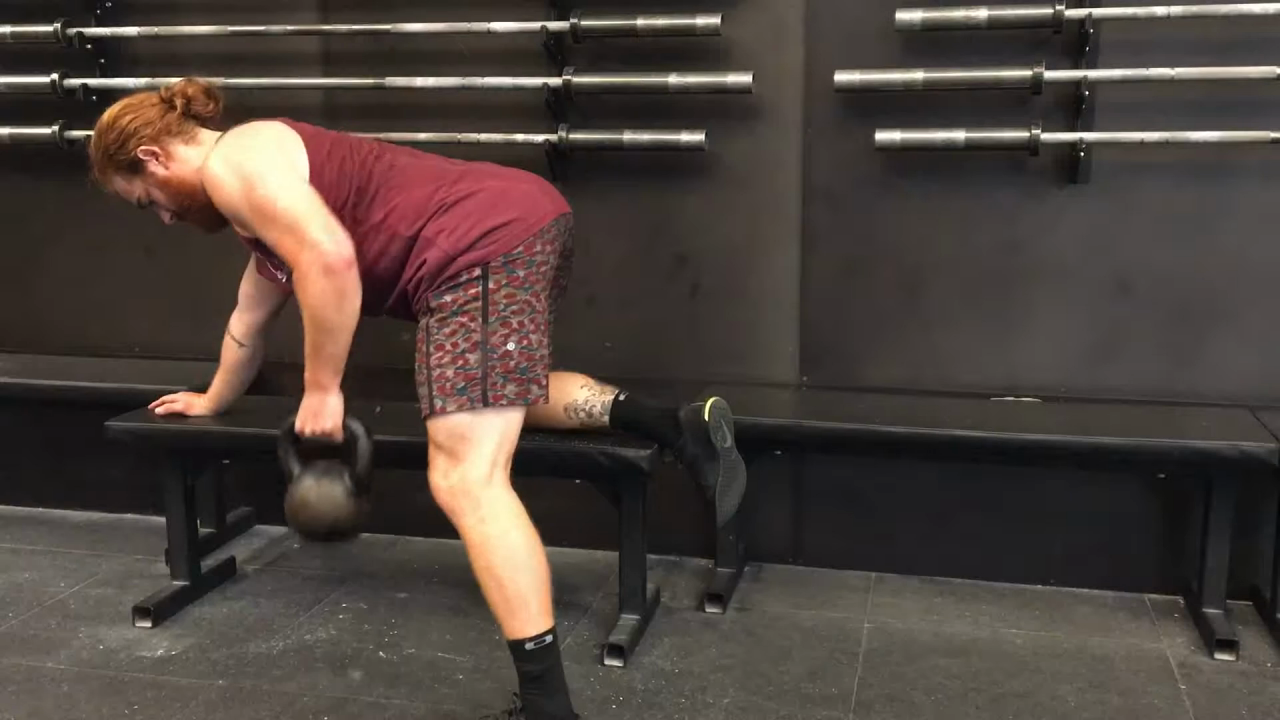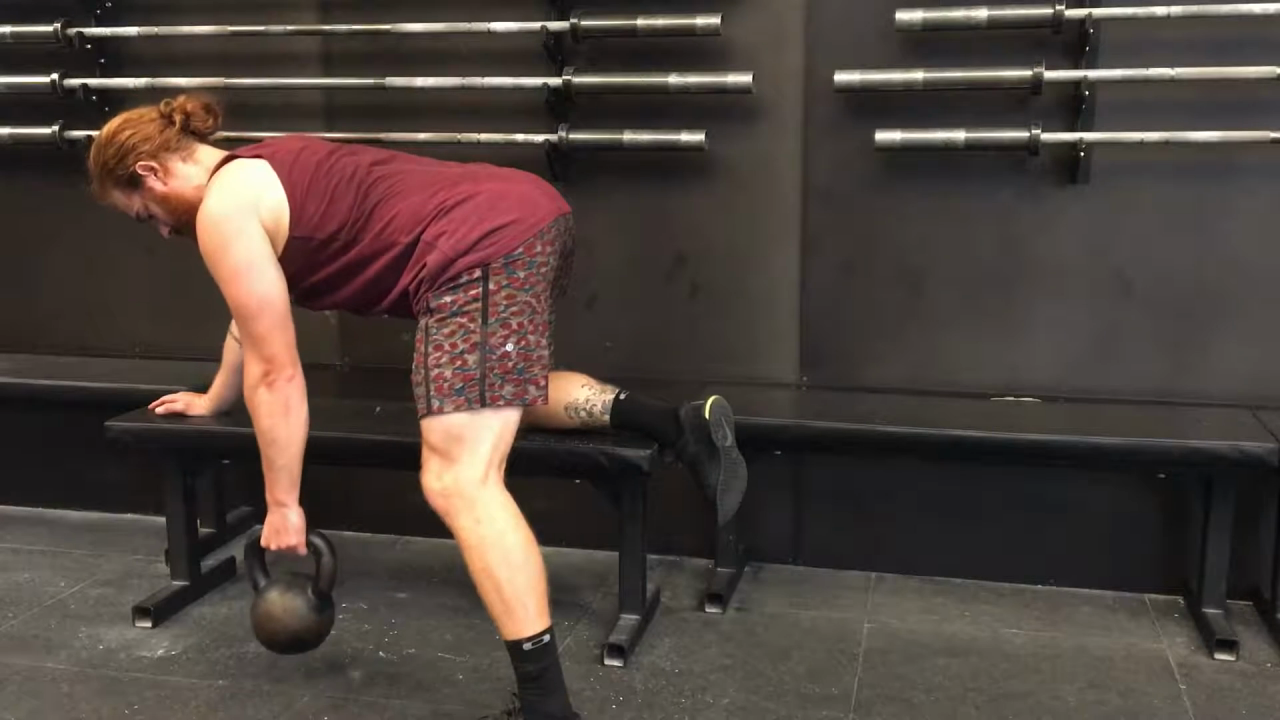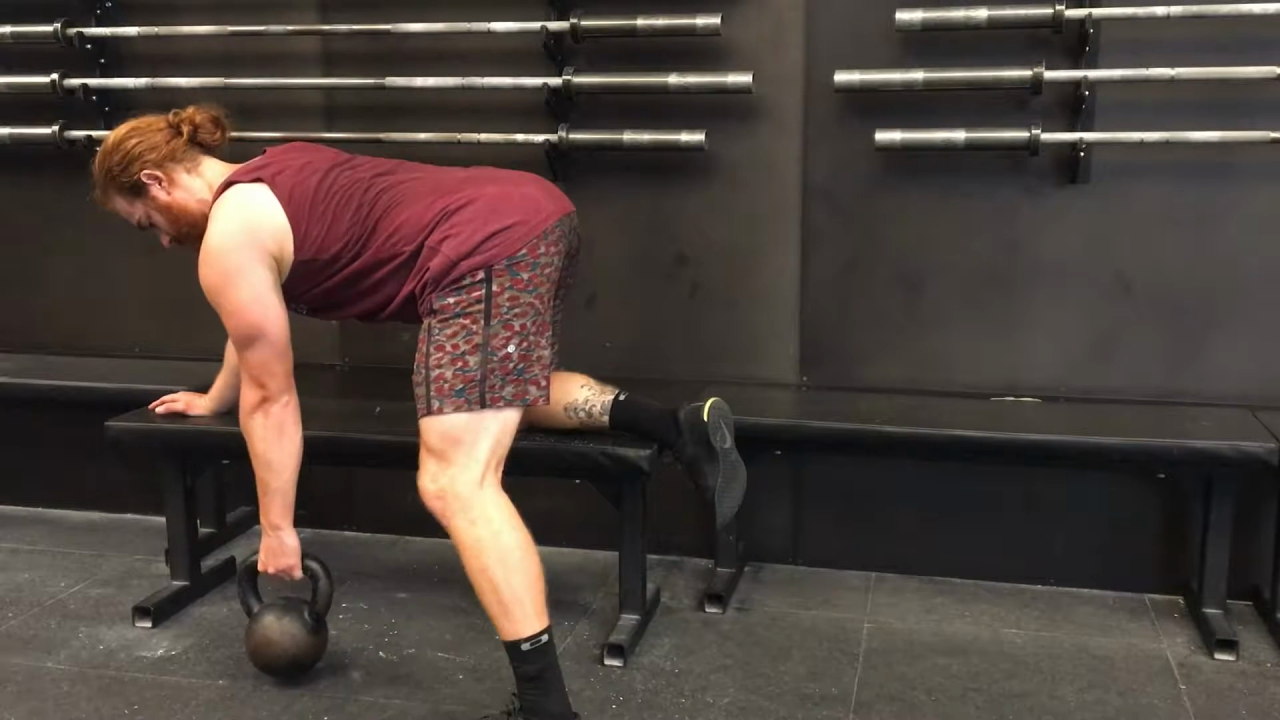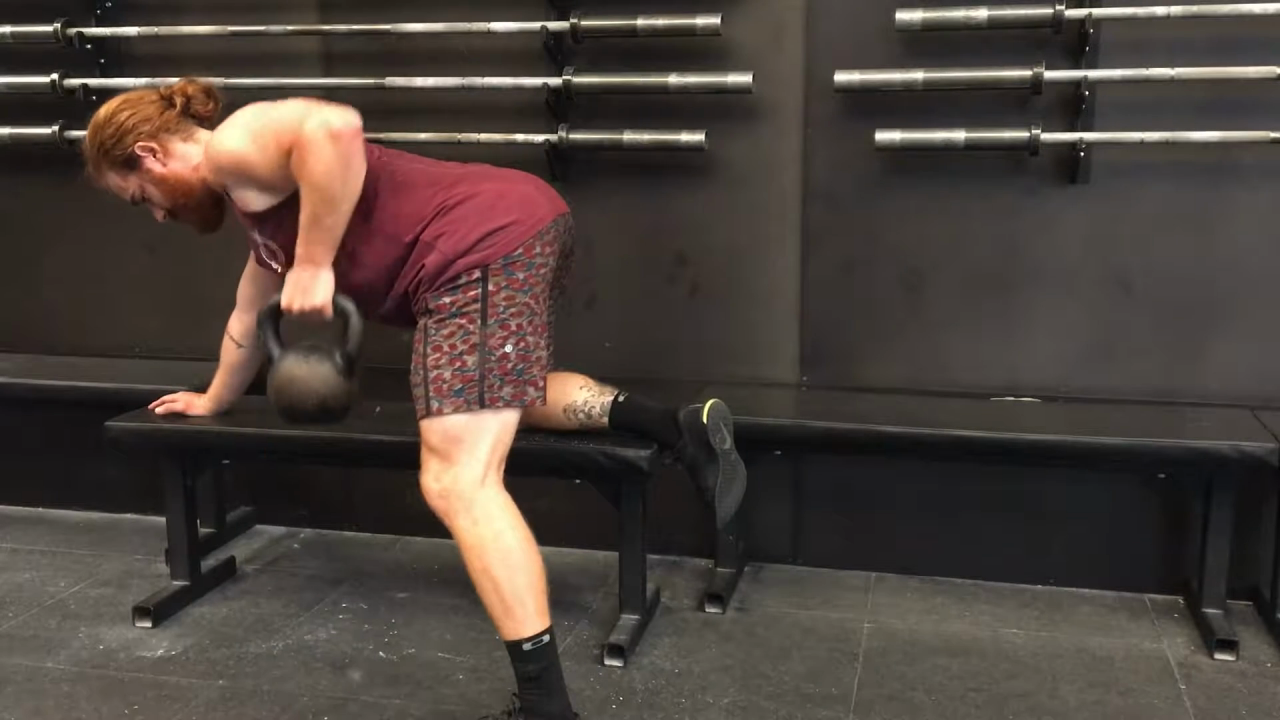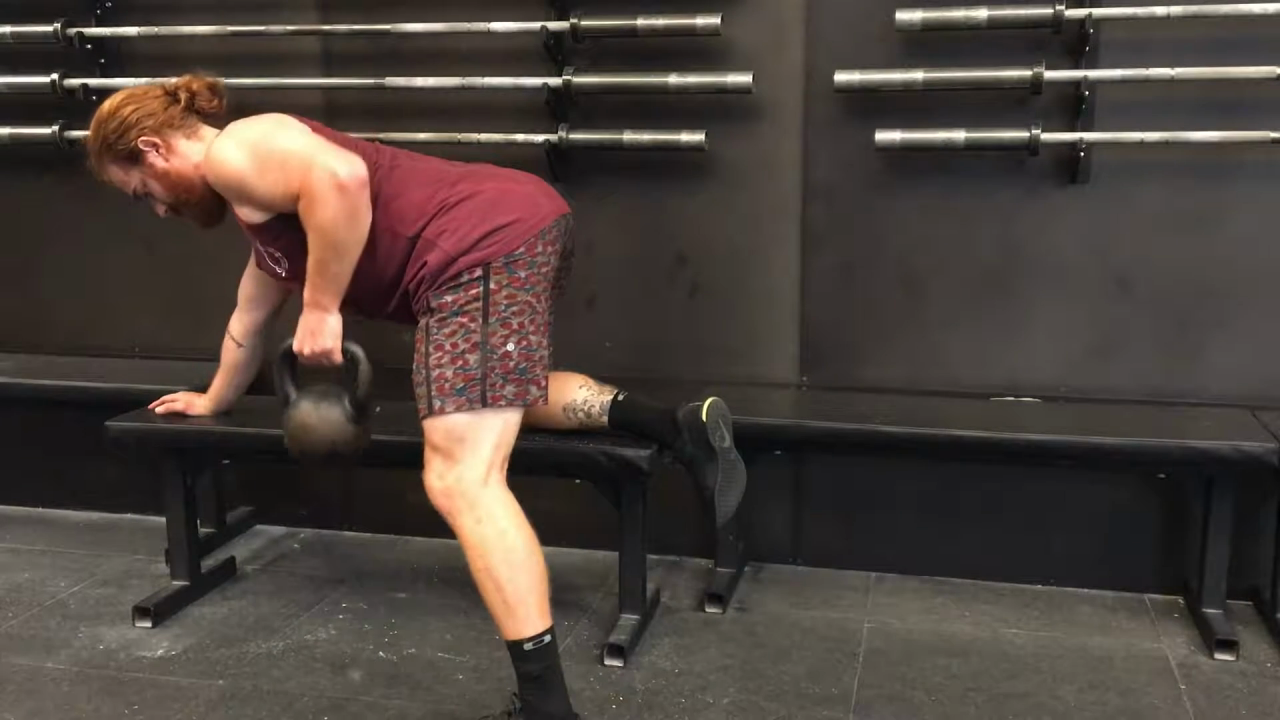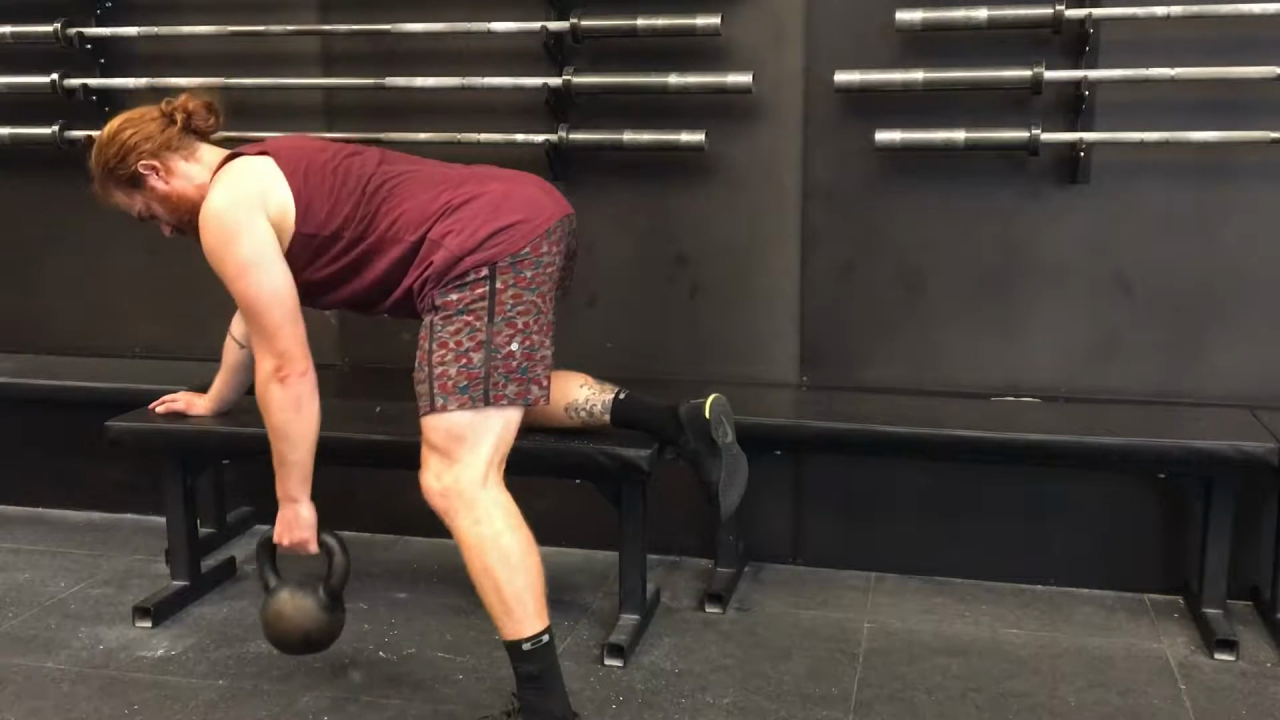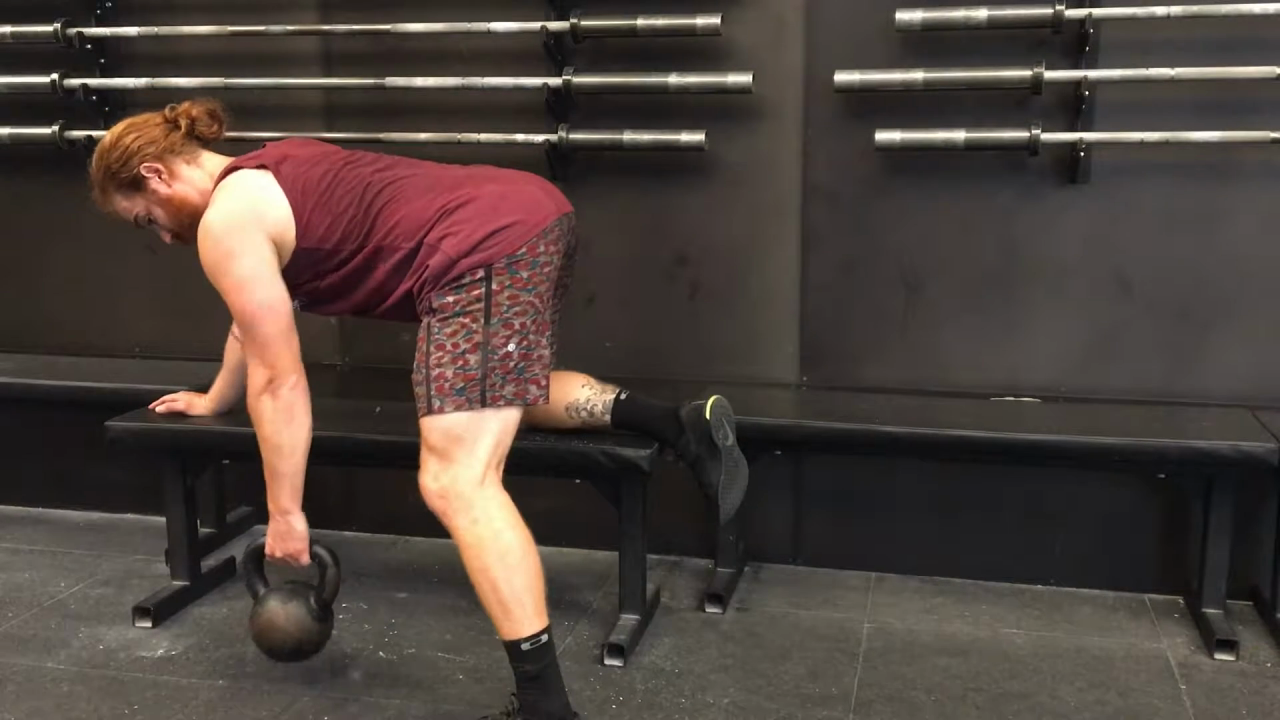
dt=0.7s
person 1, frame 1
left shoulder: (233, 163)
right shoulder: (260, 173)
left elbow: (331, 264)
right elbow: (253, 314)
left wrist: (321, 392)
right wrist: (213, 400)
left hip: (482, 246)
right hip: (526, 214)
left knee: (467, 483)
right knee: (496, 393)
right ankle: (681, 427)
person 1, frame 2
left shoulder: (224, 210)
right shoulder: (262, 172)
left elbow: (276, 371)
right elbow: (256, 322)
left wrist: (282, 506)
right wrist: (212, 400)
left hip: (481, 249)
right hip: (527, 210)
left knee: (460, 484)
right knee: (500, 392)
right ankle: (681, 424)
person 1, frame 3
left shoulder: (229, 237)
right shoulder: (269, 180)
left elbow: (271, 396)
right elbow: (258, 330)
left wrist: (277, 530)
right wrist: (212, 400)
left hip: (486, 250)
right hip: (532, 211)
left knee: (455, 485)
right knee: (499, 394)
right ankle: (681, 426)
person 1, frame 4
left shoulder: (236, 144)
right shoulder: (259, 183)
left elbow: (336, 128)
right elbow: (251, 314)
left wrist: (313, 269)
right wrist: (214, 399)
left hip: (482, 247)
right hip: (522, 217)
left knee: (459, 485)
right knee: (498, 392)
right ankle: (681, 428)
person 1, frame 5
left shoulder: (234, 153)
right shoulder: (259, 179)
left elbow: (343, 184)
right elbow: (252, 313)
left wrist: (321, 312)
right wrist: (213, 400)
left hip: (483, 244)
right hip: (523, 215)
left knee: (461, 483)
right knee: (501, 393)
right ankle: (681, 427)
person 1, frame 6
left shoulder: (226, 207)
right shoulder: (263, 173)
left elbow: (287, 368)
right elbow: (257, 317)
left wrist: (294, 503)
right wrist: (214, 400)
left hip: (486, 249)
right hip: (529, 213)
left knee: (458, 483)
right knee: (497, 391)
right ankle: (680, 421)
person 1, frame 7
left shoulder: (226, 221)
right shoulder: (266, 175)
left elbow: (279, 379)
right elbow: (256, 320)
left wrist: (285, 516)
right wrist: (213, 399)
left hip: (485, 248)
right hip: (530, 212)
left knee: (457, 485)
right knee: (497, 394)
right ankle: (683, 423)
